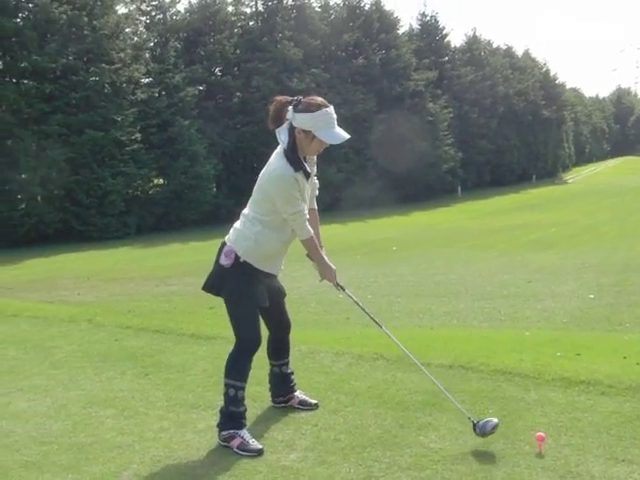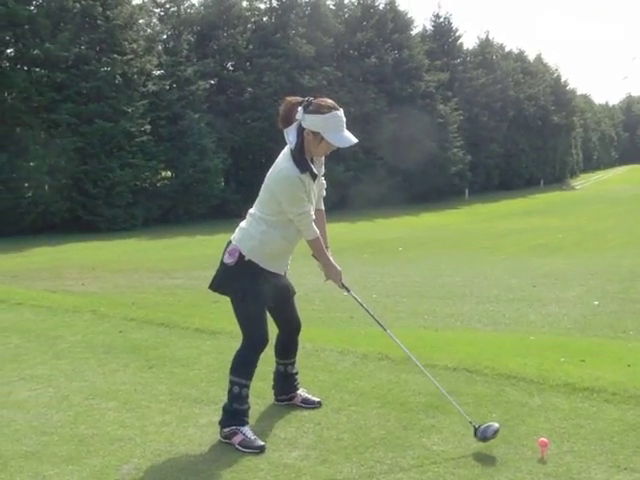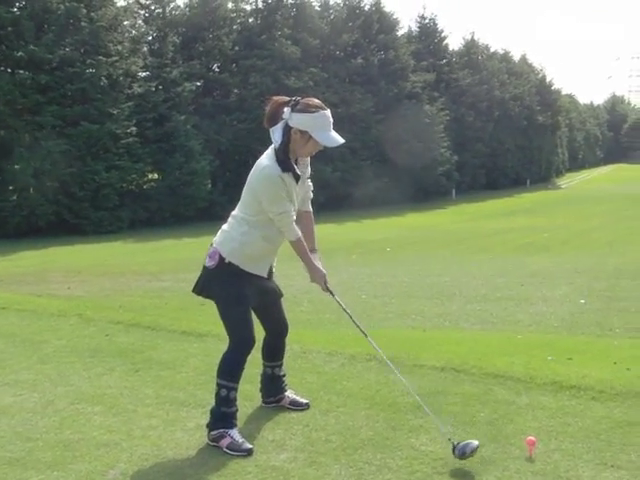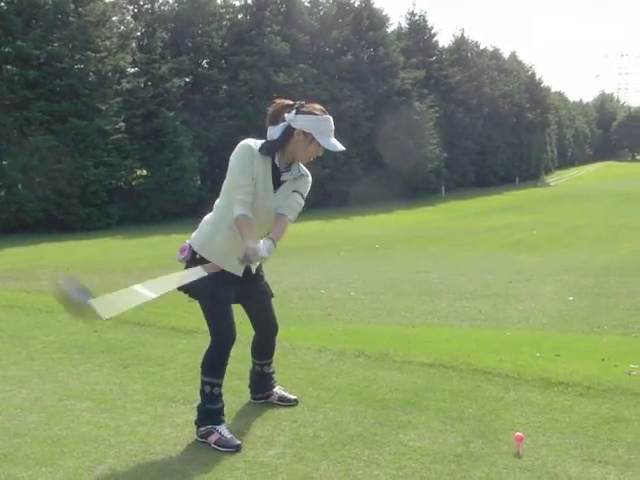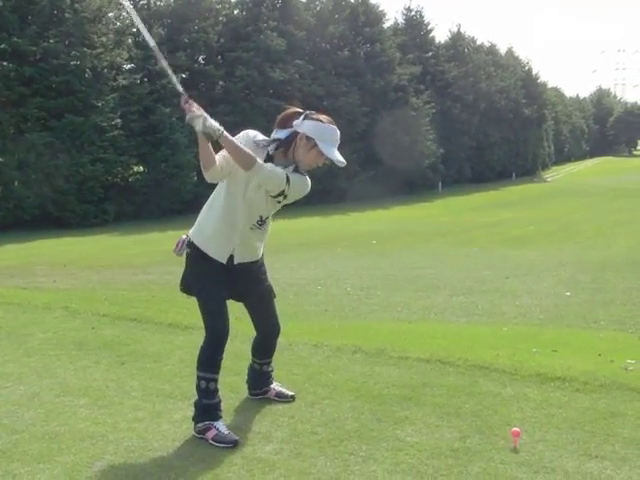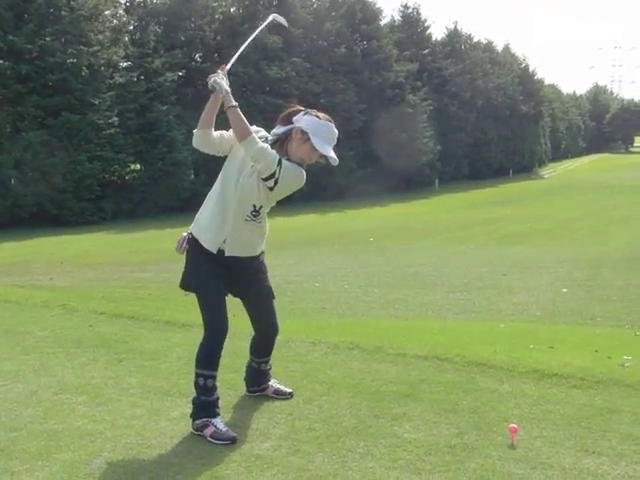
dt=0.3s
person 1, frame 1
left shoulder: (304, 158)
right shoulder: (282, 174)
left elbow: (310, 209)
right elbow: (301, 226)
left wrist: (320, 253)
right wrist: (322, 263)
left hip: (263, 262)
right hip: (241, 262)
left knee: (281, 327)
right knee: (248, 340)
left ankle: (283, 392)
right ankle: (231, 425)
person 1, frame 2
left shoulder: (313, 159)
right shoulder: (288, 175)
left elbow: (318, 209)
right elbow: (307, 227)
left wrist: (327, 254)
right wrist: (327, 264)
left hip: (271, 262)
right hip: (247, 261)
left knee: (290, 326)
right knee: (256, 338)
left ankle: (286, 389)
right ankle: (232, 422)
person 1, frame 3
left shoulder: (300, 161)
right shoulder: (269, 173)
left elbow: (304, 211)
right elbow: (288, 228)
left wrist: (315, 255)
right wrist: (310, 266)
left hip: (258, 263)
right hip: (231, 262)
left knee: (278, 328)
right knee: (242, 340)
left ankle: (274, 391)
right ankle: (220, 425)
person 1, frame 4
left shoulder: (301, 179)
right shoulder: (249, 152)
left elbow: (284, 216)
right elbow: (238, 204)
left wrist: (265, 245)
right wrist: (246, 245)
left hip: (248, 263)
right hip: (212, 256)
left knee: (267, 327)
right knee: (224, 336)
left ankle: (262, 387)
right ankle: (208, 421)
person 1, frame 5
left shoulder: (299, 182)
right shoulder: (250, 140)
left elbow: (253, 169)
right elbow: (215, 173)
left wrist: (216, 131)
right wrist: (207, 133)
left hip: (248, 259)
right hip: (208, 251)
left knee: (269, 328)
right knee: (217, 332)
left ankle: (259, 384)
right ankle: (206, 417)
person 1, frame 6
left shoulder: (294, 175)
right shoulder: (255, 137)
left elbow: (249, 144)
right elbow: (203, 141)
left wrist: (228, 98)
right wrist: (217, 95)
left hip: (247, 256)
right hip: (206, 248)
left knee: (267, 326)
right knee: (216, 329)
left ankle: (257, 380)
right ankle: (203, 413)
